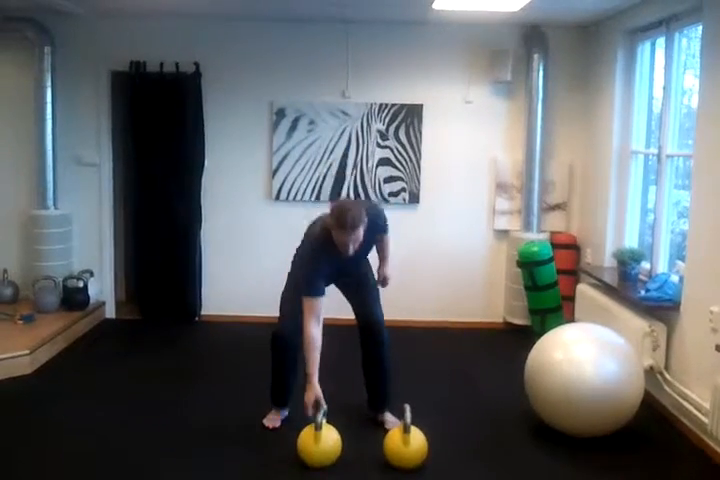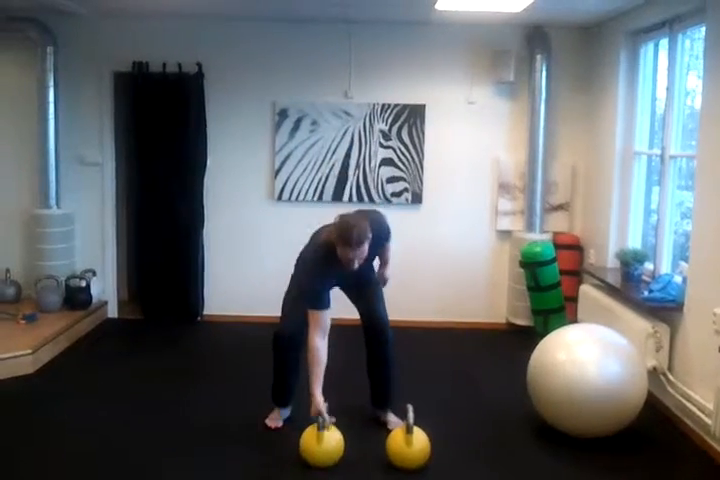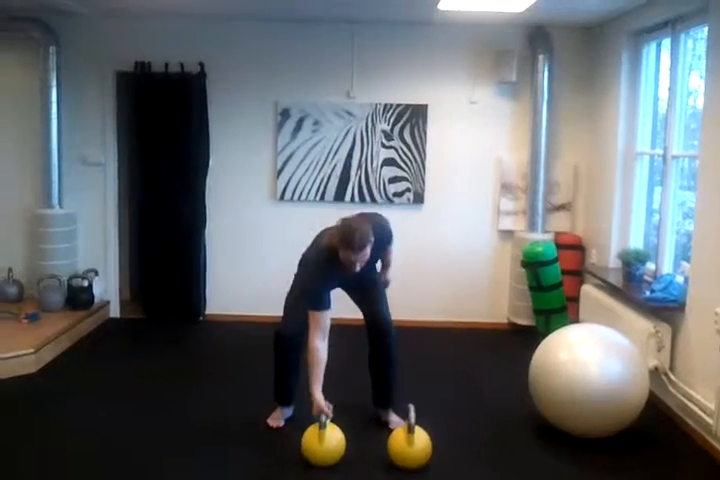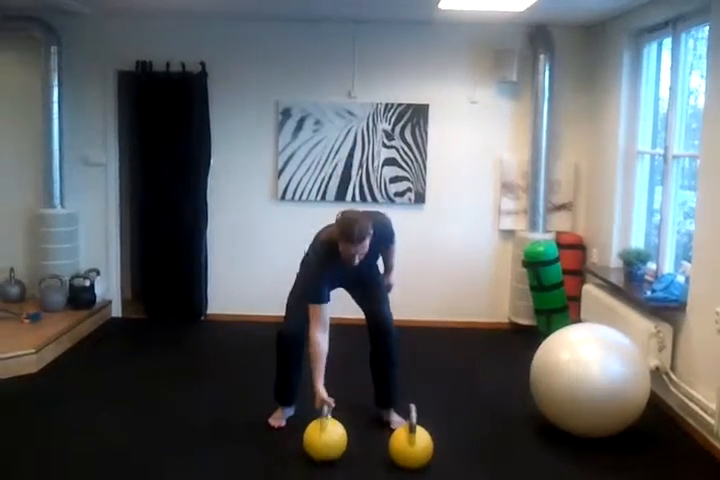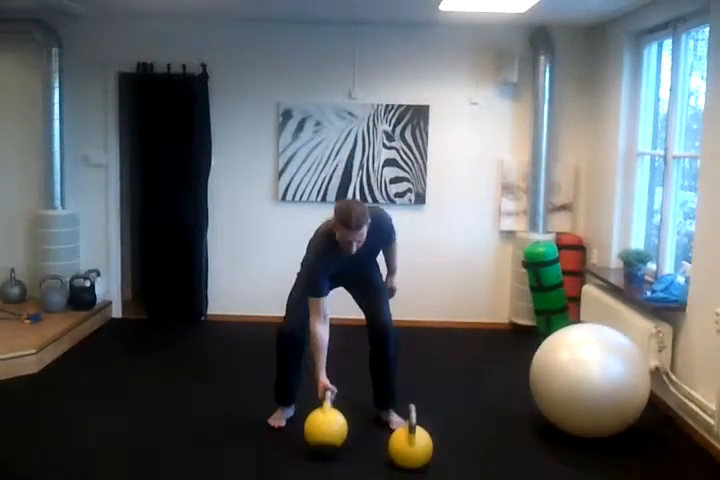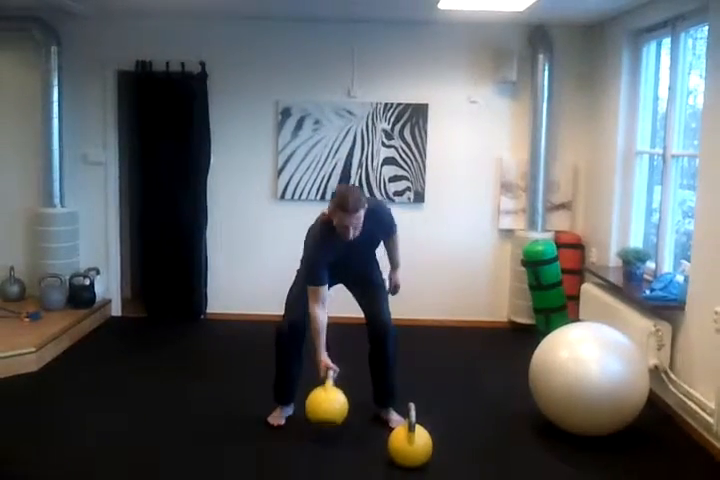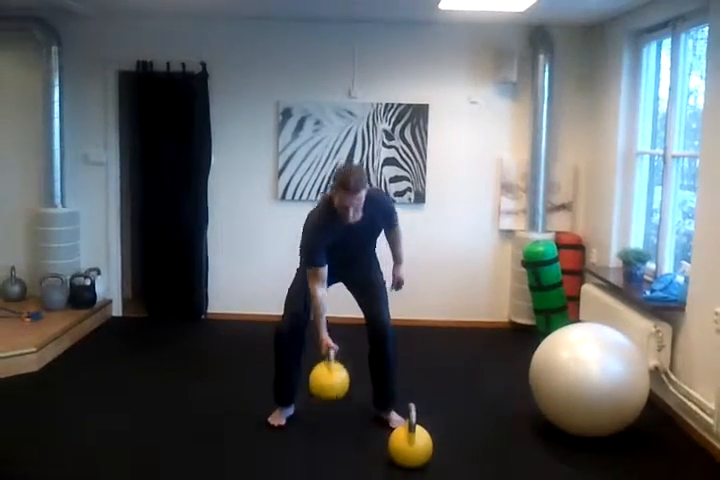
dt=0.1s
person 1, frame 1
left shoulder: (373, 215)
right shoulder: (314, 247)
right elbow: (313, 323)
left wrist: (384, 264)
right wrist: (312, 382)
left hip: (357, 269)
right hip: (310, 268)
left knee: (374, 326)
right knee: (285, 333)
left ankle: (380, 407)
right ankle: (280, 405)
person 1, frame 2
left shoulder: (376, 224)
right shoulder: (317, 259)
right elbow: (318, 336)
left wrist: (384, 267)
right wrist: (316, 395)
right hip: (310, 274)
left knee: (379, 327)
right knee: (287, 332)
left ankle: (383, 407)
right ankle: (281, 404)
person 1, frame 3
left shoulder: (379, 227)
right shoulder: (319, 261)
right elbow: (318, 338)
left wrist: (385, 270)
right wrist: (316, 395)
right hip: (314, 273)
left knee: (382, 327)
right knee: (288, 333)
left ankle: (385, 407)
right ankle: (284, 404)
person 1, frame 4
left shoulder: (381, 225)
right shoulder: (320, 256)
right elbow: (319, 330)
left wrist: (389, 273)
right wrist: (318, 386)
left hip: (366, 273)
right hip: (317, 274)
left knee: (384, 328)
right knee: (290, 332)
left ankle: (386, 407)
right ankle: (285, 404)
person 1, frame 5
left shoulder: (380, 221)
right shoulder: (319, 250)
left elbow: (390, 243)
right elbow: (318, 320)
left wrist: (391, 274)
right wrist: (320, 374)
left hip: (364, 271)
right hip: (320, 276)
left knee: (383, 329)
right knee: (290, 330)
left ankle: (386, 407)
right ankle: (285, 404)
person 1, frame 6
left shoulder: (379, 212)
right shoulder: (318, 238)
left elbow: (391, 235)
right elbow: (318, 306)
left wrist: (395, 270)
right wrist: (321, 355)
left hip: (364, 267)
right hip: (320, 269)
left knee: (383, 327)
right knee: (289, 328)
left ankle: (385, 406)
right ankle: (284, 402)
person 1, frame 7
left shoulder: (381, 201)
right shoulder: (317, 223)
left elbow: (392, 228)
right elbow: (317, 284)
left wrist: (398, 264)
right wrist: (322, 334)
left hip: (363, 264)
right hip: (319, 268)
left knee: (382, 327)
right knee: (289, 328)
left ankle: (385, 406)
right ankle: (284, 404)
